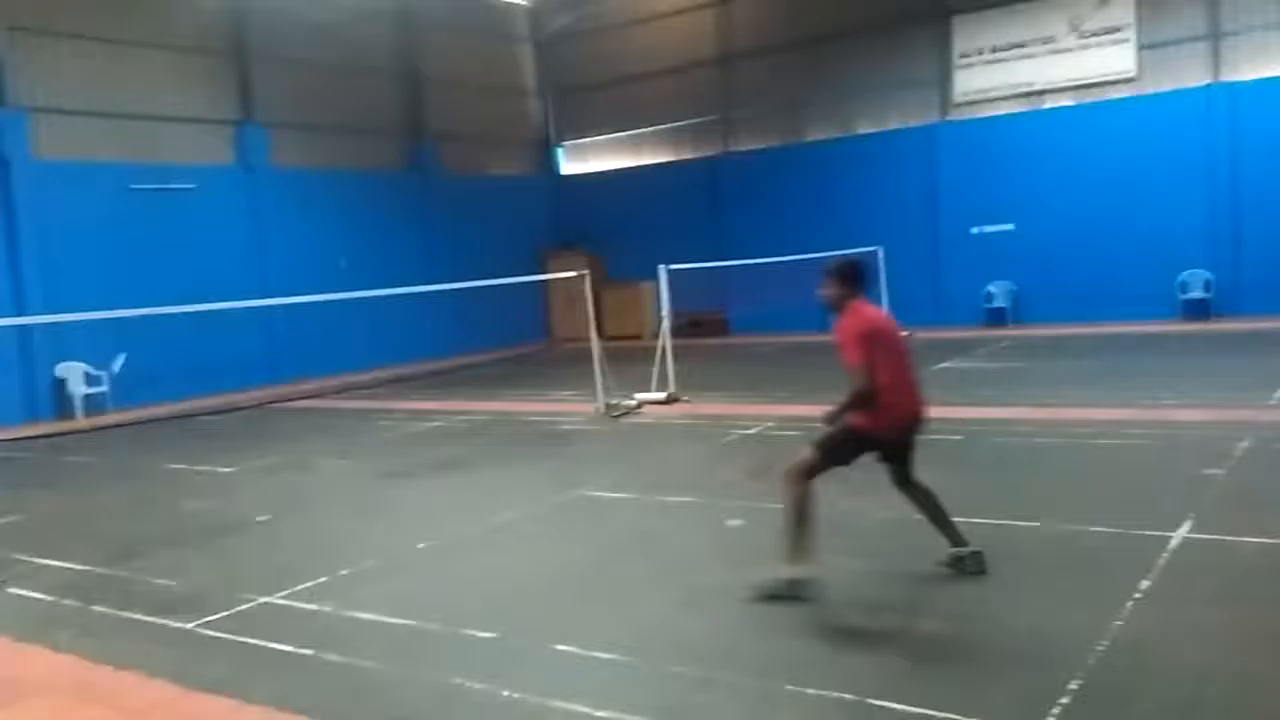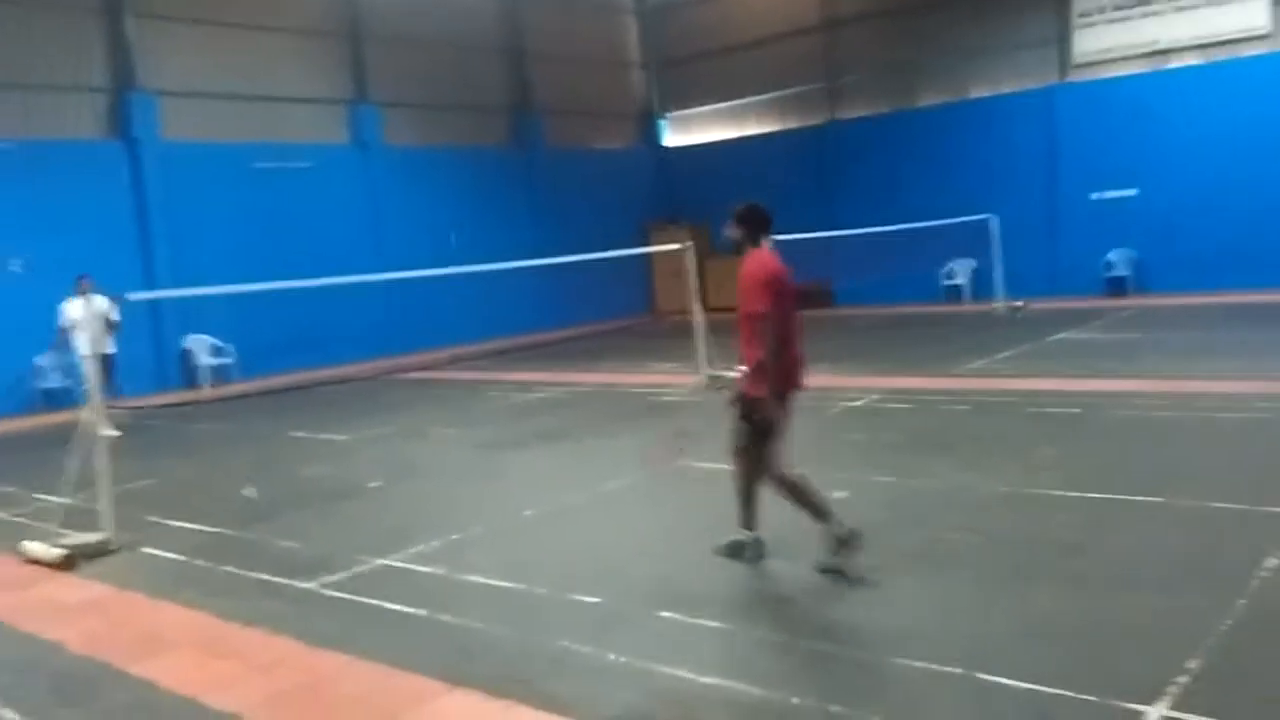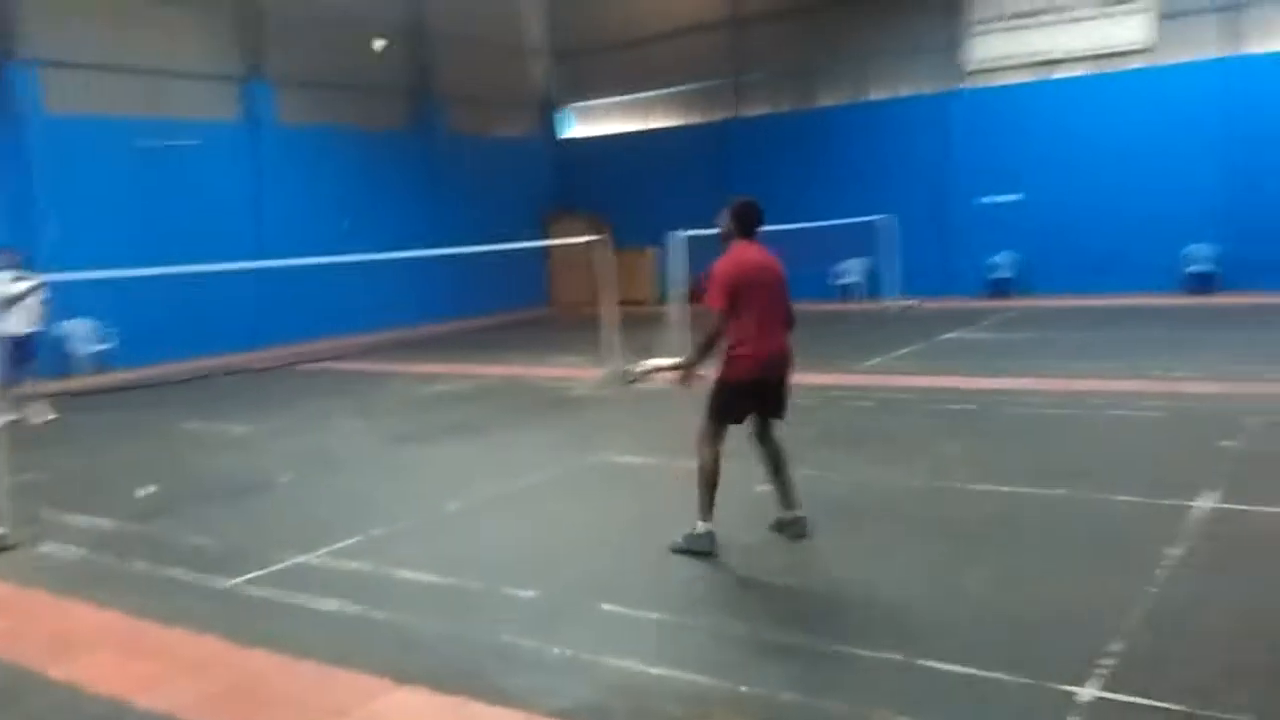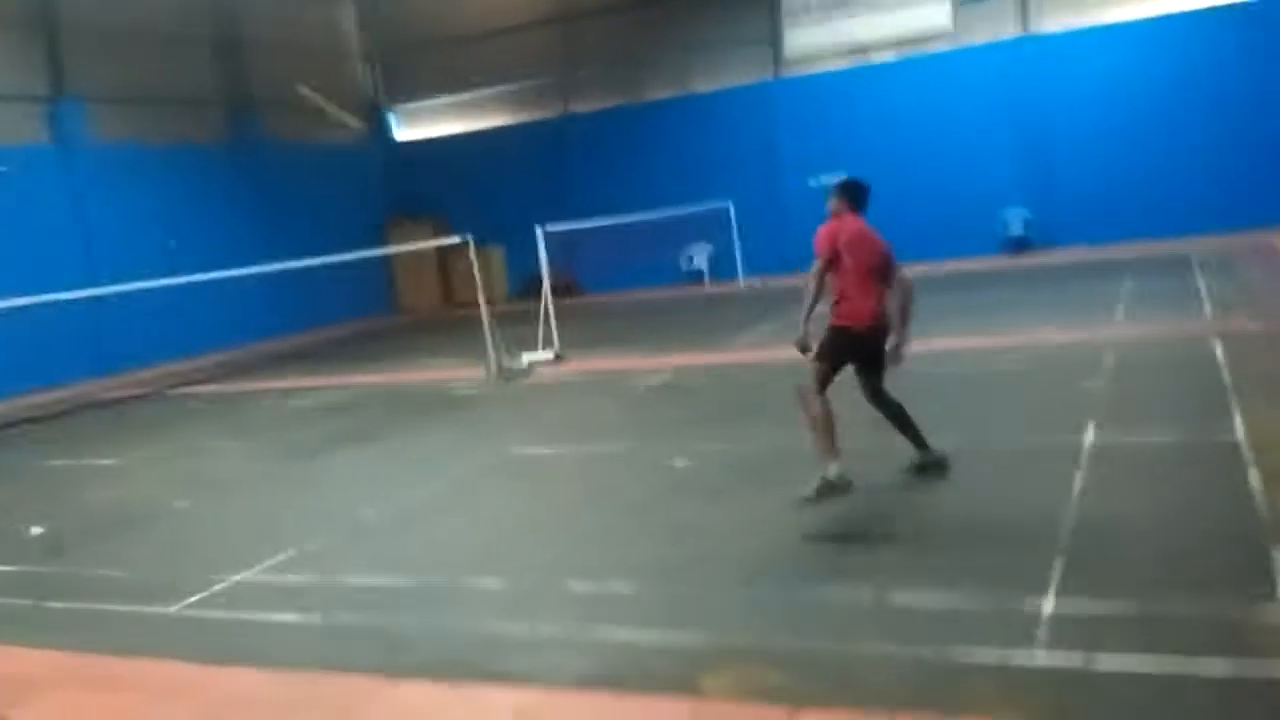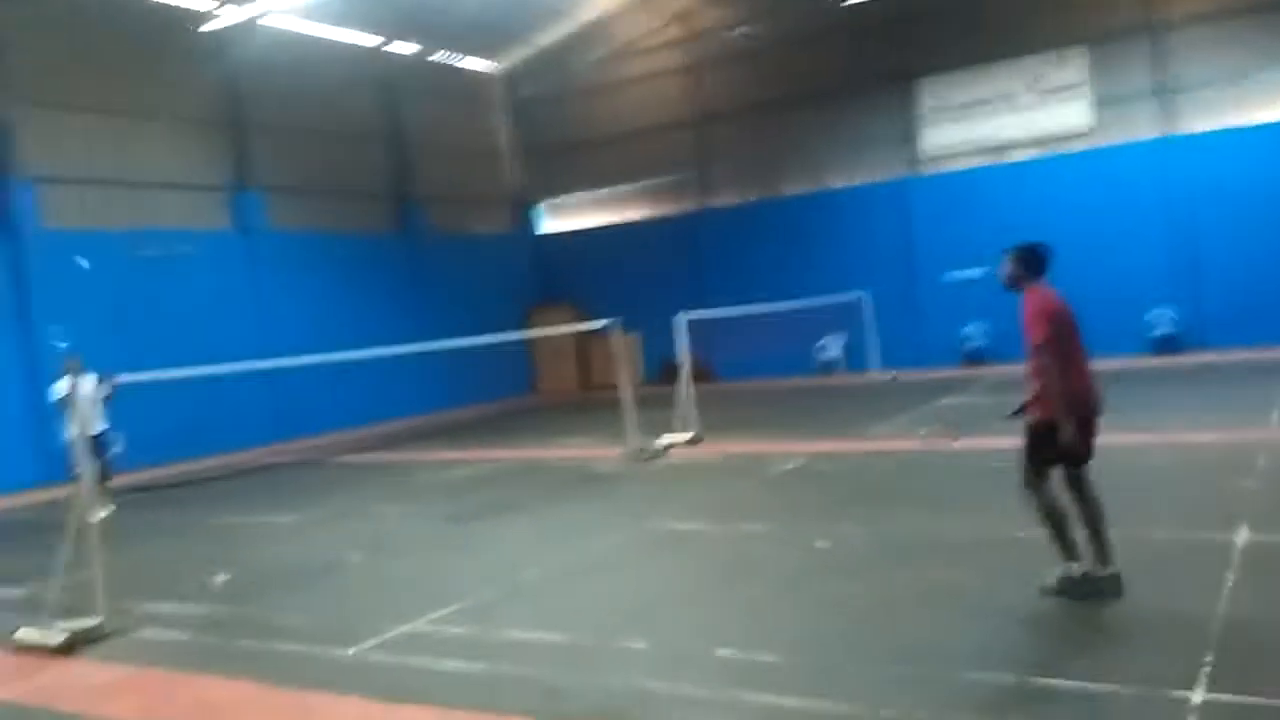
dt=1s
person 1, frame 1
left shoulder: (852, 323)
right shoulder: (877, 316)
left elbow: (864, 386)
left wrist: (836, 412)
right wrist: (845, 411)
left hip: (877, 417)
right hip: (906, 413)
left knee: (798, 473)
right knee: (905, 481)
left ankle: (797, 573)
right ankle: (965, 551)
person 1, frame 2
left shoulder: (755, 269)
right shoulder: (769, 263)
left elbow: (771, 336)
left wrist: (771, 395)
right wrist: (748, 382)
left hip: (768, 380)
right hip: (763, 379)
left knee: (764, 464)
right knee: (743, 449)
left ankle: (838, 530)
right ankle: (748, 536)
person 1, frame 3
left shoulder: (726, 266)
right shoulder: (772, 262)
left elbow: (717, 327)
right elbow: (788, 318)
left wrist: (692, 363)
left hip: (744, 363)
right hip: (776, 360)
left knee: (709, 437)
right knee: (764, 433)
left ankle: (703, 529)
right ankle: (792, 514)
person 1, frame 4
left shoulder: (832, 230)
right shoulder: (875, 240)
left elbow: (818, 276)
right elbow: (904, 289)
left wrist: (804, 323)
right wrist: (900, 337)
left hip: (850, 323)
right hip: (876, 325)
left knee: (811, 390)
right knee: (875, 391)
left ankle: (832, 471)
right ankle: (928, 454)
person 1, frame 5
left shoulder: (1035, 304)
right shoulder: (1050, 299)
left elbow: (1049, 364)
left wrist: (1062, 420)
right wrist: (1035, 398)
left hip: (1055, 411)
right hip: (1080, 404)
left knee: (1034, 482)
right knee: (1078, 482)
left ankle: (1075, 567)
right ankle: (1104, 570)
